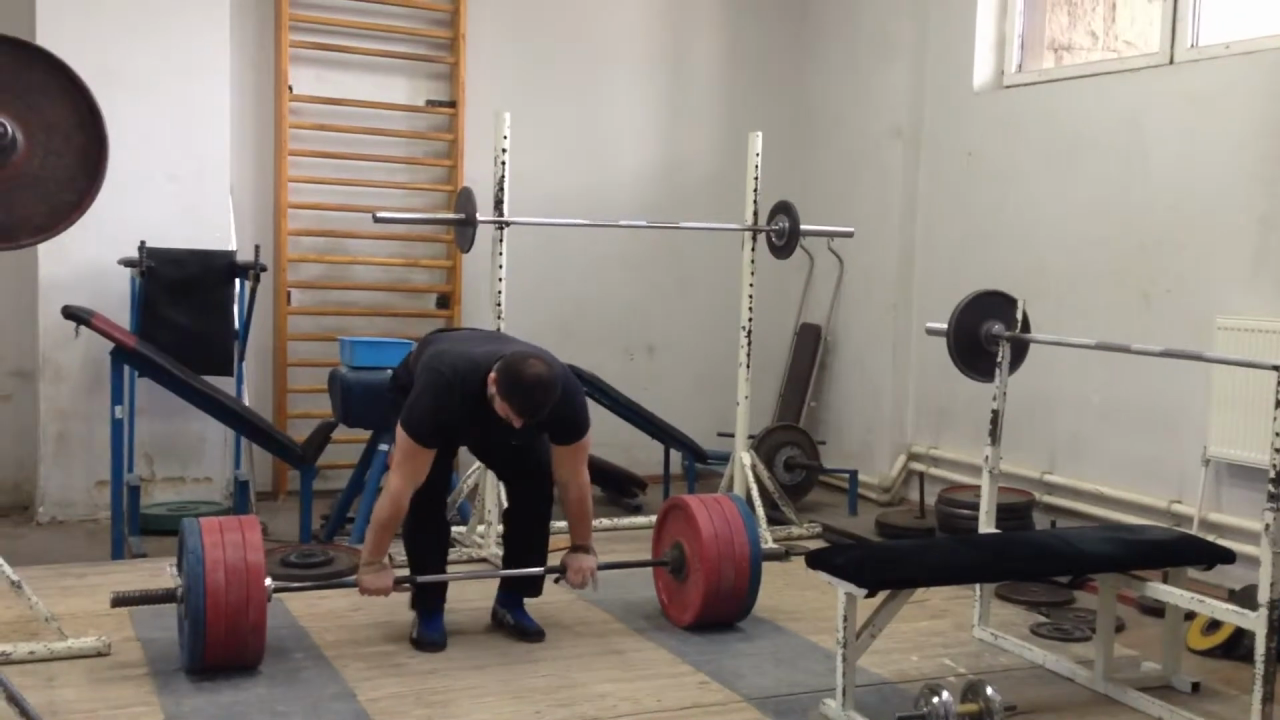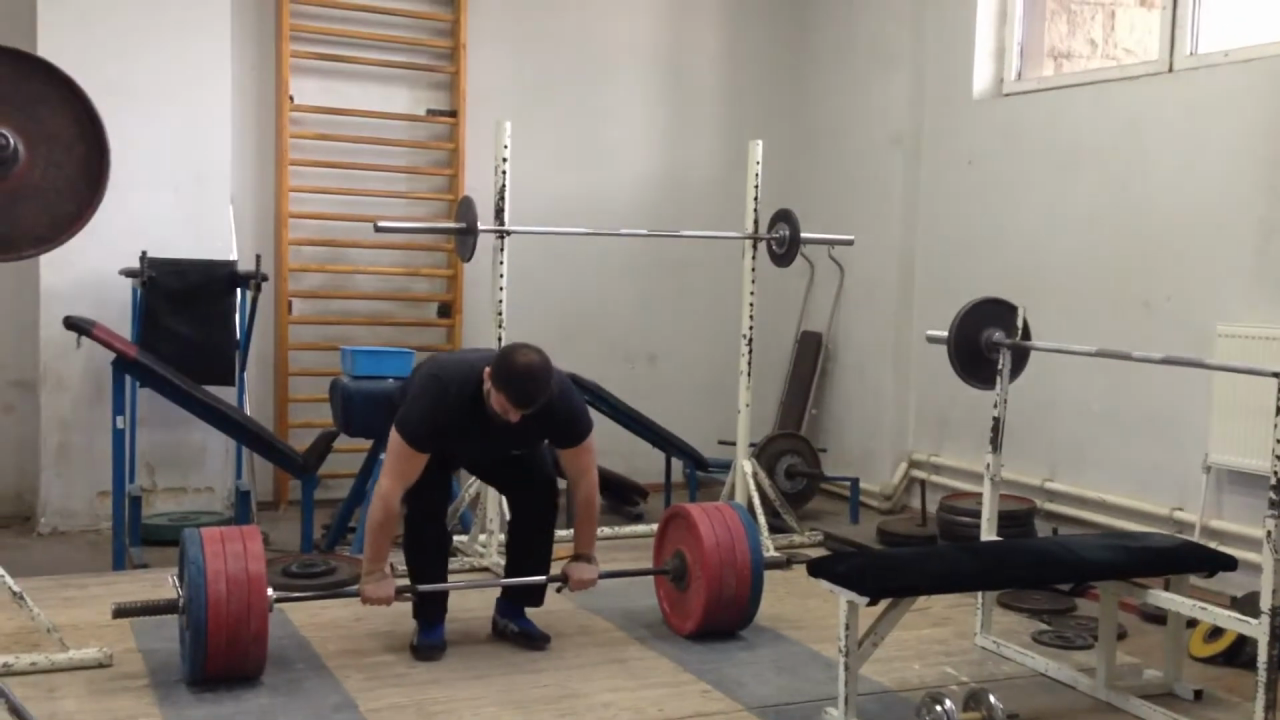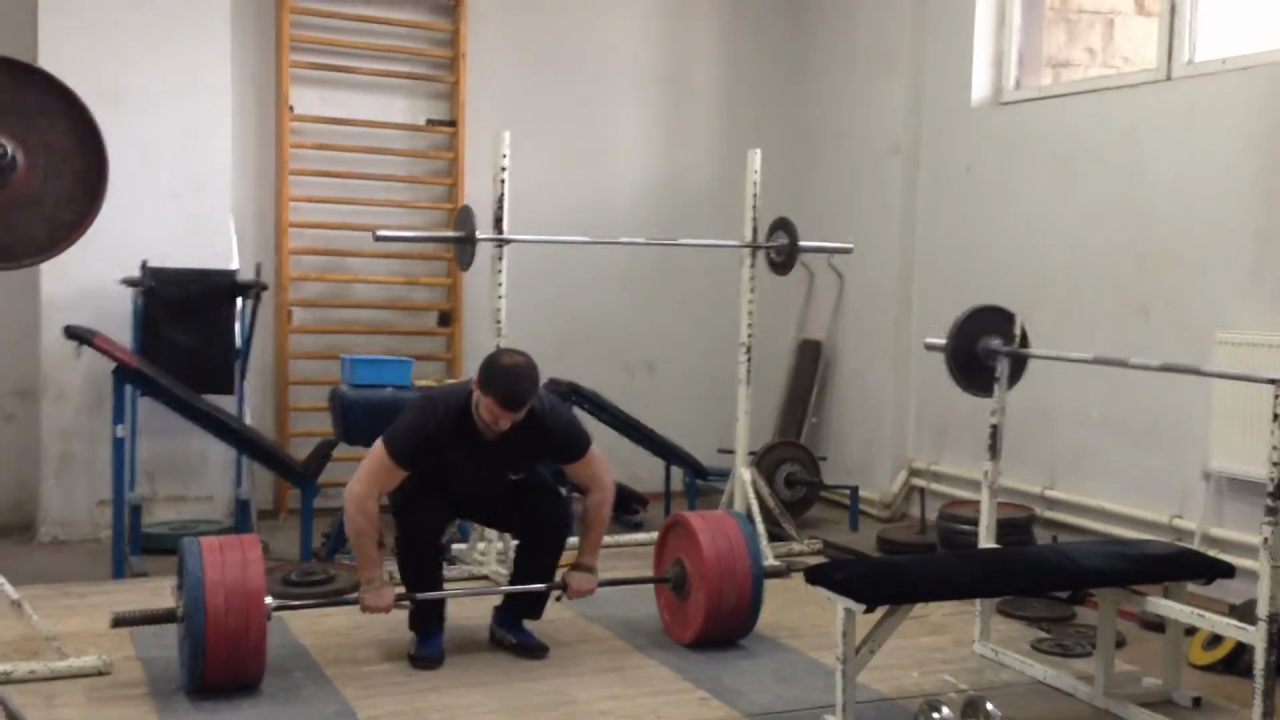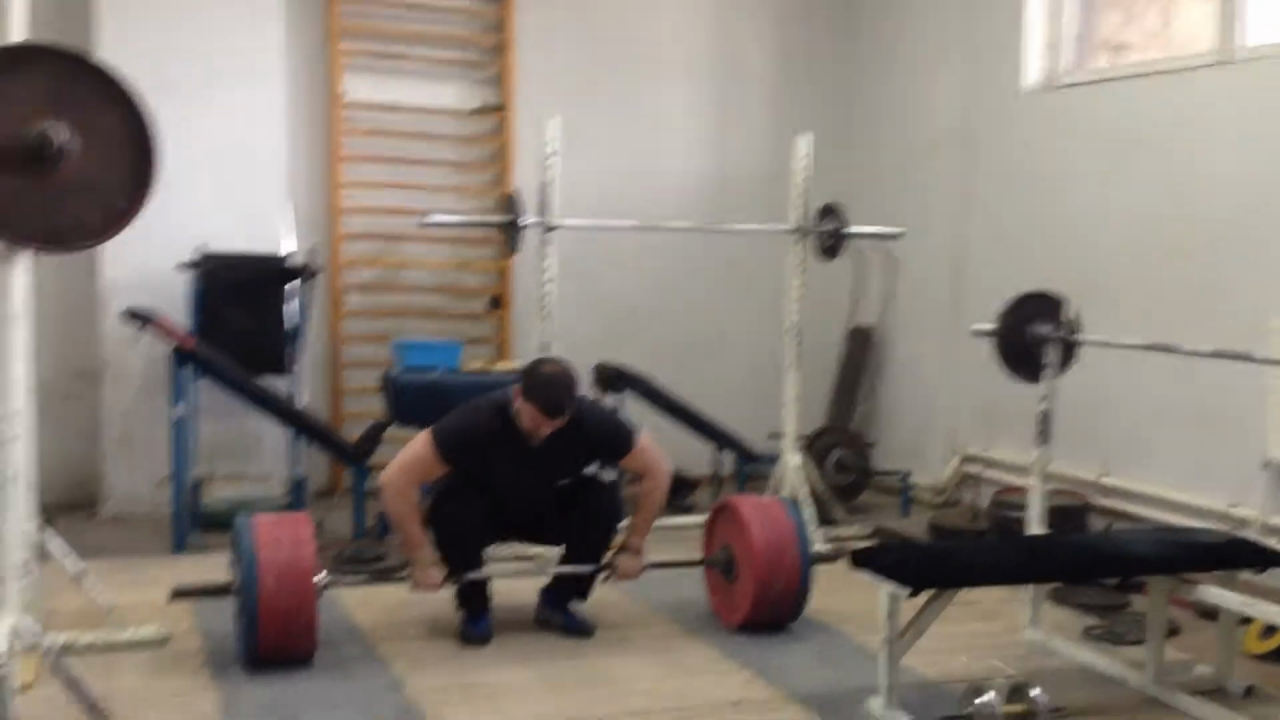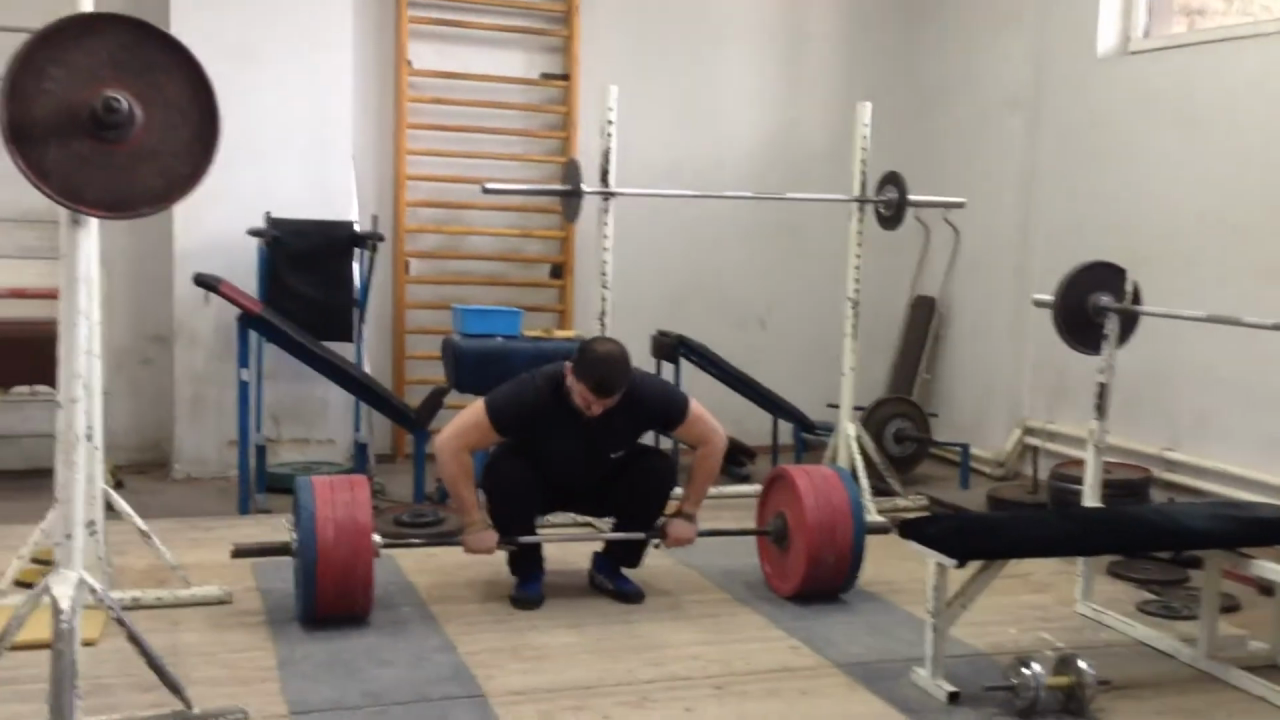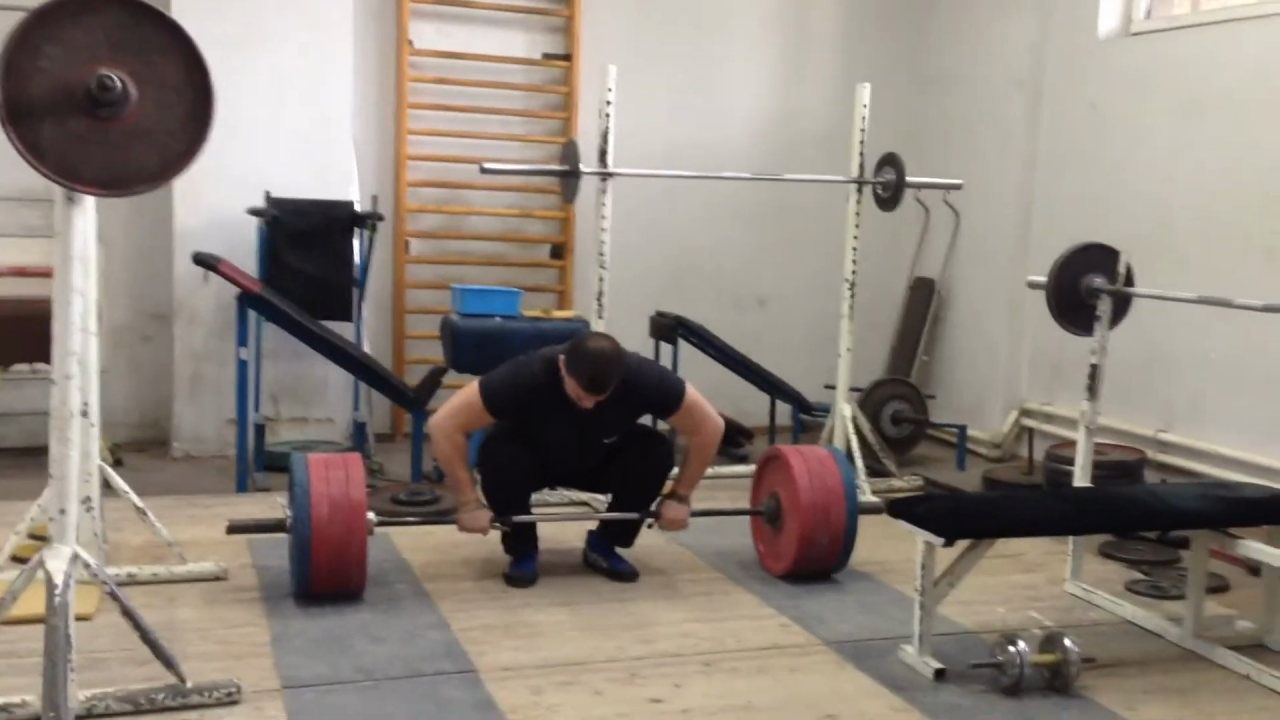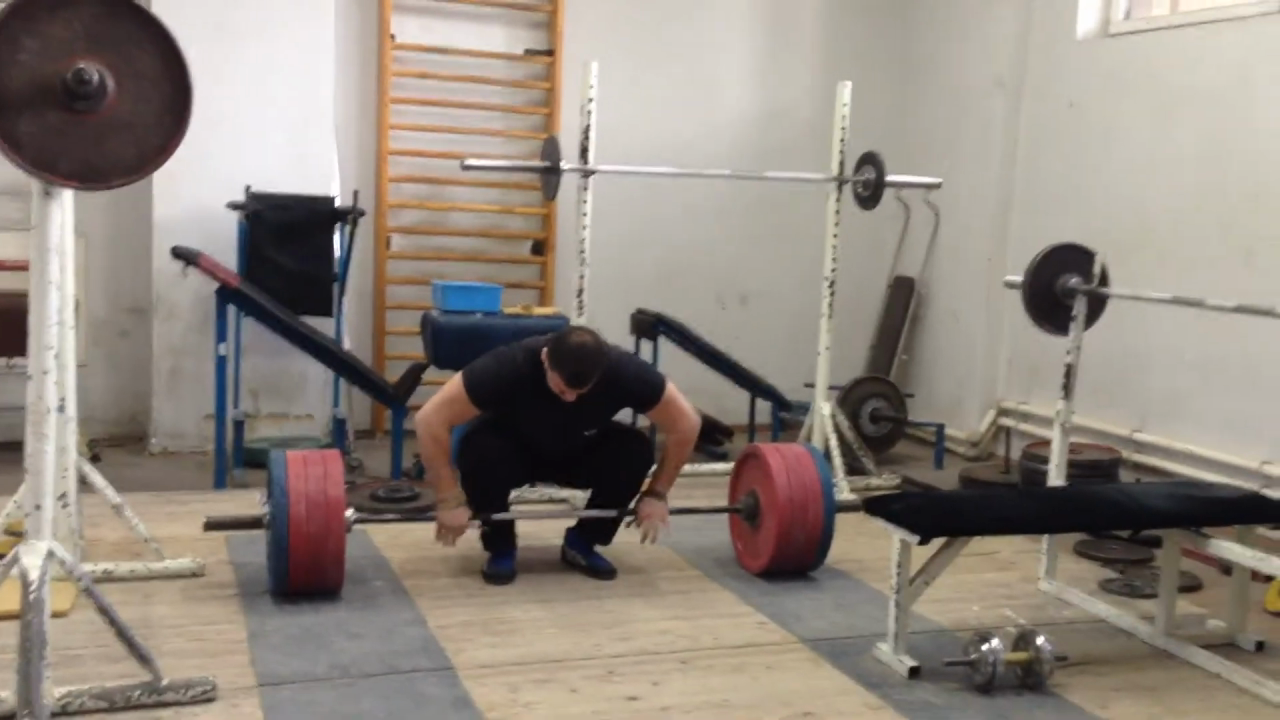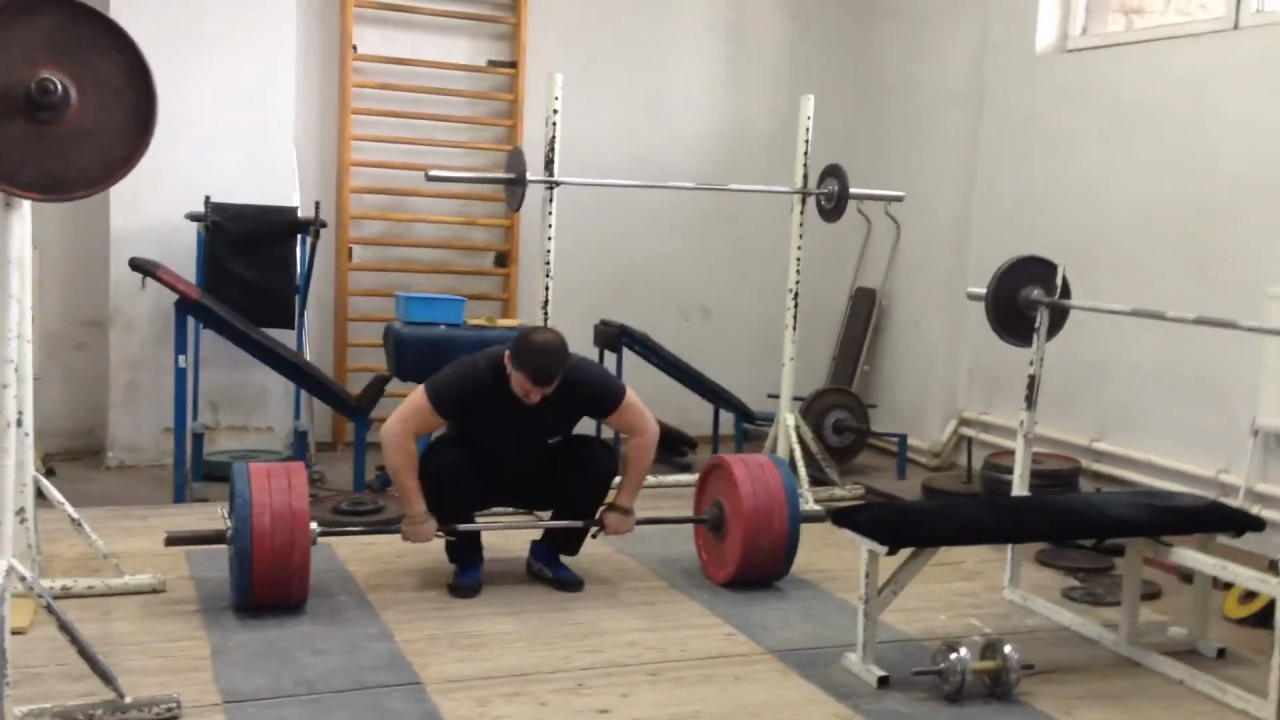
dt=0.3s
person 1, frame 1
left shoulder: (564, 393)
right shoulder: (440, 386)
left elbow: (572, 479)
right elbow: (402, 484)
left wrist: (582, 548)
right wrist: (373, 563)
left hip: (489, 405)
right hip: (417, 388)
left knee: (535, 483)
right knee: (427, 491)
left ankle: (511, 602)
right ankle: (428, 610)
person 1, frame 2
left shoulder: (562, 398)
right shoulder: (439, 390)
left elbow: (584, 480)
right elbow: (392, 486)
left wrist: (584, 556)
right wrist: (375, 571)
right hip: (435, 432)
left knee: (539, 495)
right knee: (426, 503)
left ankle: (511, 610)
right ankle: (429, 619)
person 1, frame 3
left shoulder: (552, 419)
right shoulder: (433, 414)
left elbow: (601, 486)
right elbow: (359, 493)
left wrist: (586, 565)
right wrist: (372, 581)
left hip: (505, 490)
right hip: (433, 486)
left knee: (554, 515)
right knee: (417, 520)
left ankle: (510, 620)
right ankle: (427, 629)
person 1, frame 4
left shoulder: (592, 422)
right shoulder: (479, 420)
left elbow: (657, 471)
right elbow: (395, 479)
left wrist: (632, 547)
right wrist: (422, 561)
left hip: (547, 507)
right hip: (481, 503)
left knee: (604, 503)
right knee: (452, 510)
left ankle: (556, 601)
right ankle: (474, 608)
person 1, frame 5
left shoulder: (647, 393)
right shoulder: (532, 392)
left elbow: (713, 439)
right elbow: (449, 443)
left wrist: (687, 513)
right wrist: (475, 524)
left hip: (602, 484)
right hip: (537, 482)
left knee: (659, 470)
right knee: (504, 475)
left ankle: (609, 566)
right ankle: (528, 572)
person 1, frame 6
left shoulder: (643, 378)
right shoulder: (528, 375)
left elbow: (710, 426)
right elbow: (443, 424)
left wrist: (680, 496)
right wrist: (469, 503)
left hip: (598, 461)
right hip: (533, 459)
left knee: (658, 452)
right knee: (499, 455)
left ankle: (602, 545)
right ankle: (522, 550)
person 1, frame 7
left shoulder: (625, 371)
right shoulder: (509, 366)
left elbow: (686, 423)
right elbow: (430, 419)
left wrist: (657, 494)
right wrist: (449, 501)
left hip: (579, 454)
right hip: (512, 451)
left knee: (636, 450)
right knee: (479, 451)
left ankle: (581, 543)
right ankle: (500, 547)
person 1, frame 8
left shoulder: (585, 378)
right shoulder: (471, 374)
left elbow: (645, 429)
right elbow: (395, 430)
left wrist: (623, 506)
right wrist: (416, 514)
left hip: (542, 477)
right hip: (477, 476)
left knee: (600, 458)
right knee: (440, 463)
left ankle: (547, 554)
right ankle: (467, 560)
